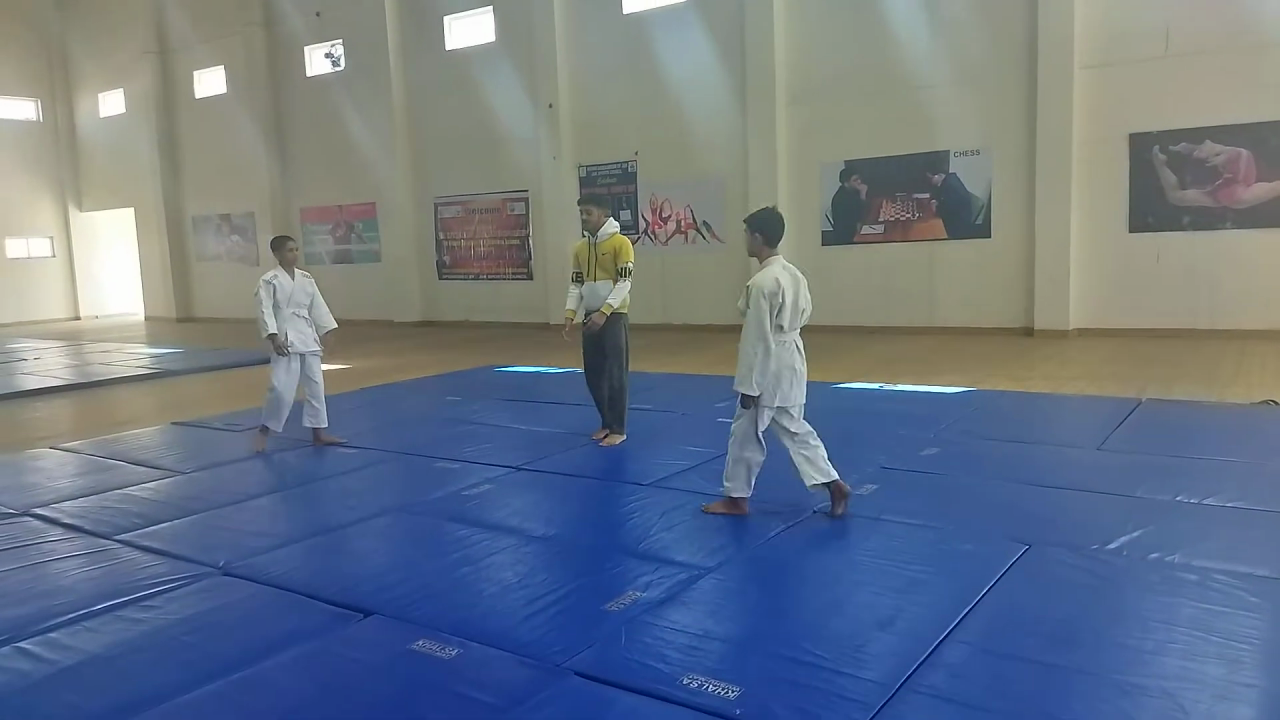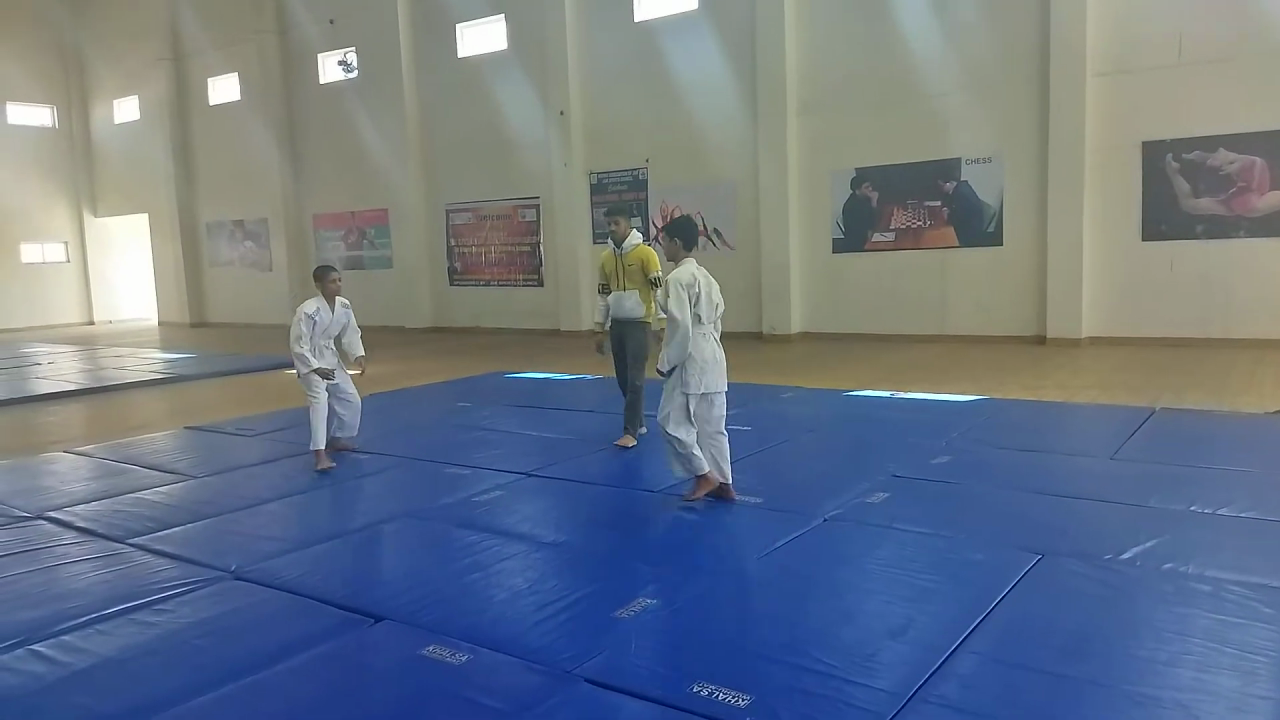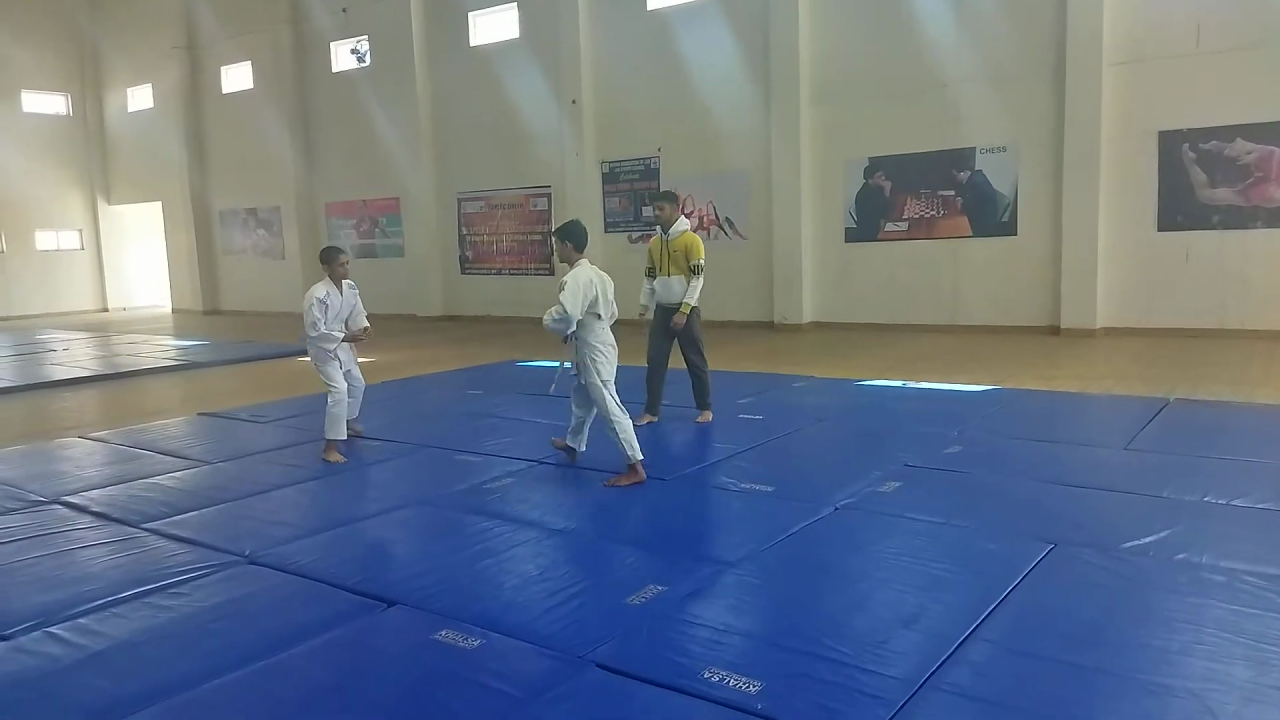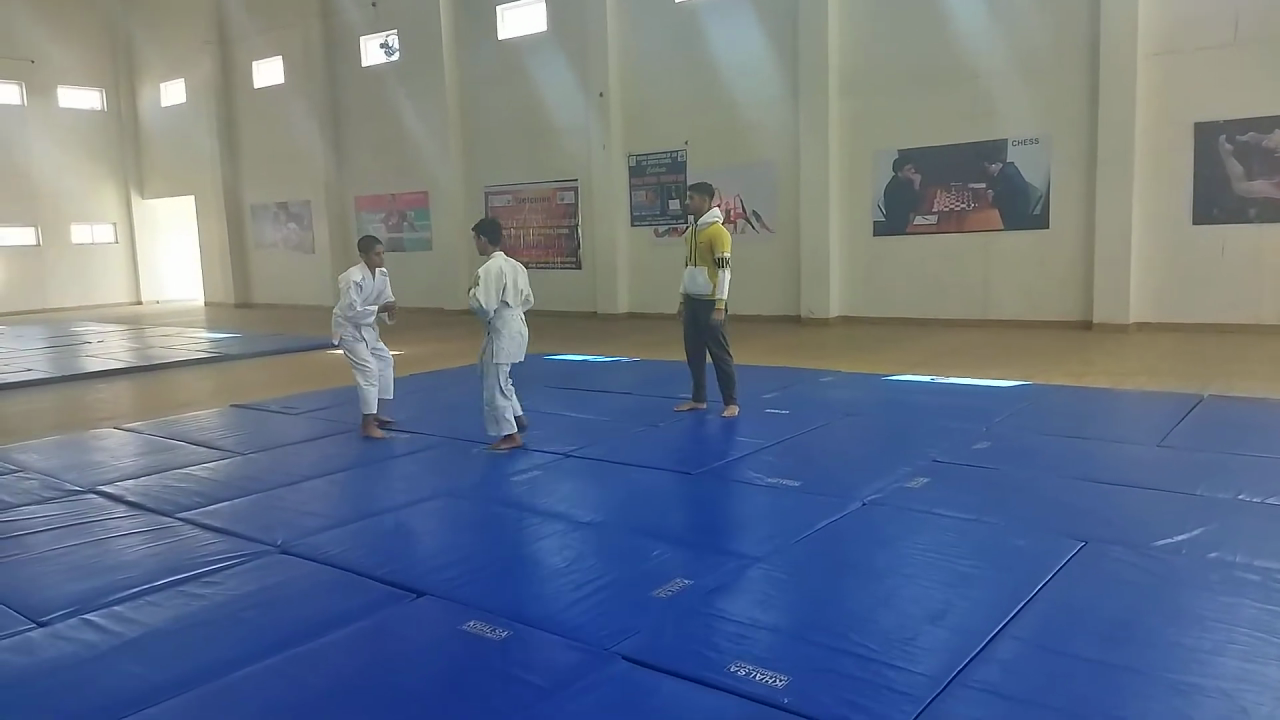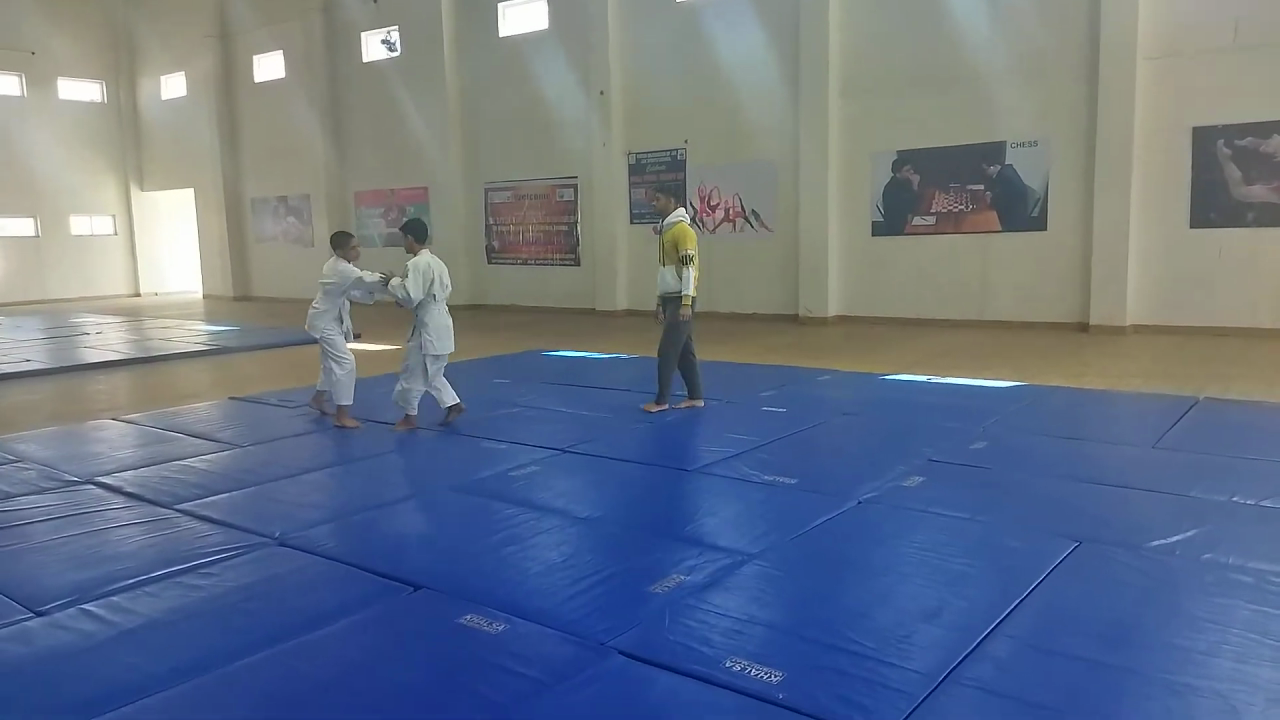
dt=0.7s
person 1, frame 1
left shoulder: (762, 283)
right shoulder: (794, 274)
left elbow: (757, 339)
left wrist: (747, 386)
left hip: (770, 368)
right hip: (792, 361)
left knee: (746, 434)
right knee: (794, 429)
left ankle: (736, 498)
right ankle: (833, 485)
person 1, frame 2
left shoulder: (678, 278)
right shoulder: (705, 276)
left elbow: (680, 326)
left wrist: (666, 362)
left hip: (691, 359)
right hip: (712, 355)
left knee: (671, 419)
right knee: (712, 423)
left ankle: (703, 474)
right ankle: (722, 482)
person 1, frame 3
left shoulder: (574, 278)
right shoulder: (599, 275)
left elbow: (566, 316)
right elbow: (612, 313)
left wrist: (549, 318)
left hip: (592, 351)
right hip: (598, 343)
left knee: (608, 407)
right knee: (581, 402)
left ankle: (635, 466)
right ankle: (573, 443)
person 1, frame 4
left shoulder: (488, 270)
right shoulder: (515, 266)
left elbow: (483, 307)
right elbow: (527, 300)
left wrist: (473, 293)
left hip: (502, 334)
right hip: (517, 327)
left knee: (494, 386)
right knee: (498, 381)
left ankle: (510, 434)
right ankle: (517, 418)
person 1, frame 5
left shoulder: (416, 265)
right shoulder: (436, 262)
left elbow: (408, 297)
left wrist: (396, 283)
left hip: (429, 326)
right hip: (441, 321)
left knee: (413, 371)
right knee: (433, 372)
left ankle: (410, 416)
right ankle: (453, 405)
person 2, frame 1
left shoulder: (620, 243)
right shoulder: (580, 248)
left elbow: (624, 282)
right elbow: (575, 285)
left wrist: (604, 312)
right wrist: (570, 315)
left hip: (614, 317)
right hip: (592, 318)
left knee: (615, 375)
right knee: (593, 375)
left ankle: (618, 429)
right ankle: (607, 423)
person 2, frame 2
left shoulder: (645, 253)
right shoulder: (606, 258)
left elbow: (658, 289)
right elbow: (603, 296)
left wrist: (661, 323)
right wrist: (599, 330)
left hip: (639, 324)
right hip: (617, 325)
left knee: (634, 379)
right knee: (624, 380)
left ankle: (630, 433)
right ankle: (637, 422)
person 2, frame 3
left shoulder: (691, 240)
right shoulder: (654, 243)
left elbow: (697, 279)
right elbow: (649, 279)
left wrist: (683, 311)
right wrist: (643, 310)
left hip: (686, 311)
right hip: (661, 310)
left knee: (695, 361)
right knee: (655, 361)
left ankle: (705, 409)
right ankle: (651, 411)
person 2, frame 4
left shoulder: (718, 231)
right shoulder: (691, 231)
left elbow: (724, 271)
left wrist: (720, 306)
right wrist: (682, 299)
left hip: (710, 303)
right hip: (692, 301)
left knee: (720, 354)
right knee: (693, 353)
left ankle: (731, 402)
right ankle: (699, 399)
person 2, frame 5
left shoulder: (683, 230)
right shoulder: (664, 230)
left elbow: (689, 268)
left wrist: (686, 302)
right wrist: (659, 301)
left hip: (681, 300)
right hip: (668, 299)
left knee: (667, 351)
right knee: (684, 350)
left ankle: (661, 400)
right ankle: (695, 396)
person 3, frame 1
left shoulder: (306, 278)
right shoulder: (269, 281)
left elbow: (318, 307)
right elbow: (264, 312)
left wrist: (327, 331)
right wrist: (274, 337)
left hip: (309, 339)
right hip: (285, 340)
left knee: (315, 387)
right knee: (281, 388)
left ankle: (319, 432)
right ankle: (265, 429)
person 3, frame 2
left shoulder: (344, 306)
right shoulder: (308, 311)
left elbow: (351, 334)
right elbow: (298, 345)
left wrist: (358, 355)
right wrist: (316, 369)
left hip: (331, 360)
right hip: (312, 364)
left knee: (351, 401)
right knee: (319, 403)
left ankle: (336, 439)
right ankle: (320, 456)
person 3, frame 3
left shoulder: (350, 287)
right shoulder: (317, 296)
left elbow: (357, 314)
right elbow: (314, 331)
left wrist: (363, 328)
right wrist: (345, 337)
left hip: (343, 347)
right hip: (324, 350)
left knee: (356, 385)
right knee: (339, 391)
left ankle: (346, 423)
right ankle: (330, 447)
person 3, frame 4
left shoulder: (382, 274)
right shoulder: (353, 278)
left elbow: (386, 298)
right elbow: (351, 312)
left wrist: (389, 310)
right wrist: (379, 309)
left hip: (366, 327)
right hip: (347, 329)
left knee: (385, 361)
right knee: (368, 370)
left ankle: (375, 412)
right ankle: (368, 423)
person 3, frame 5
left shoulder: (345, 265)
right shoulder: (340, 270)
left elbow: (356, 292)
right elbow: (365, 281)
left wrist: (372, 292)
right wrist: (388, 280)
left hip: (332, 320)
right hip: (325, 322)
left knee: (331, 362)
right knee: (344, 363)
left ankle: (319, 398)
right ankle: (342, 415)
